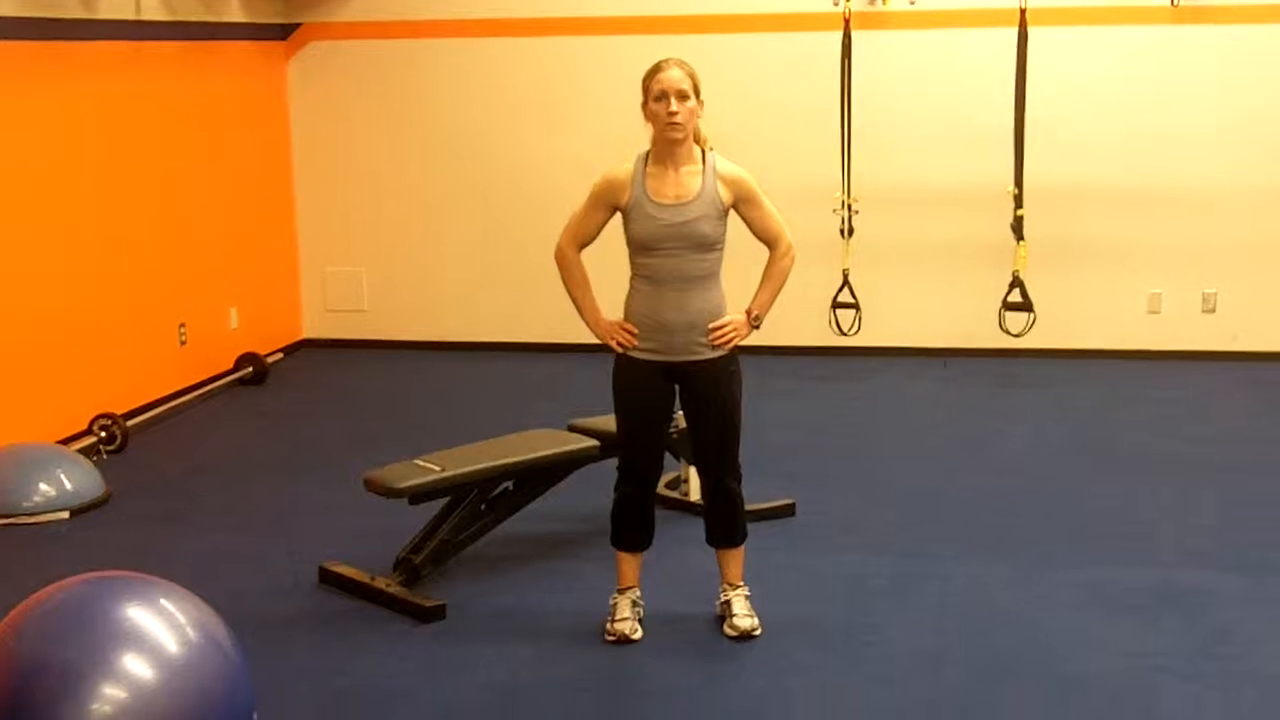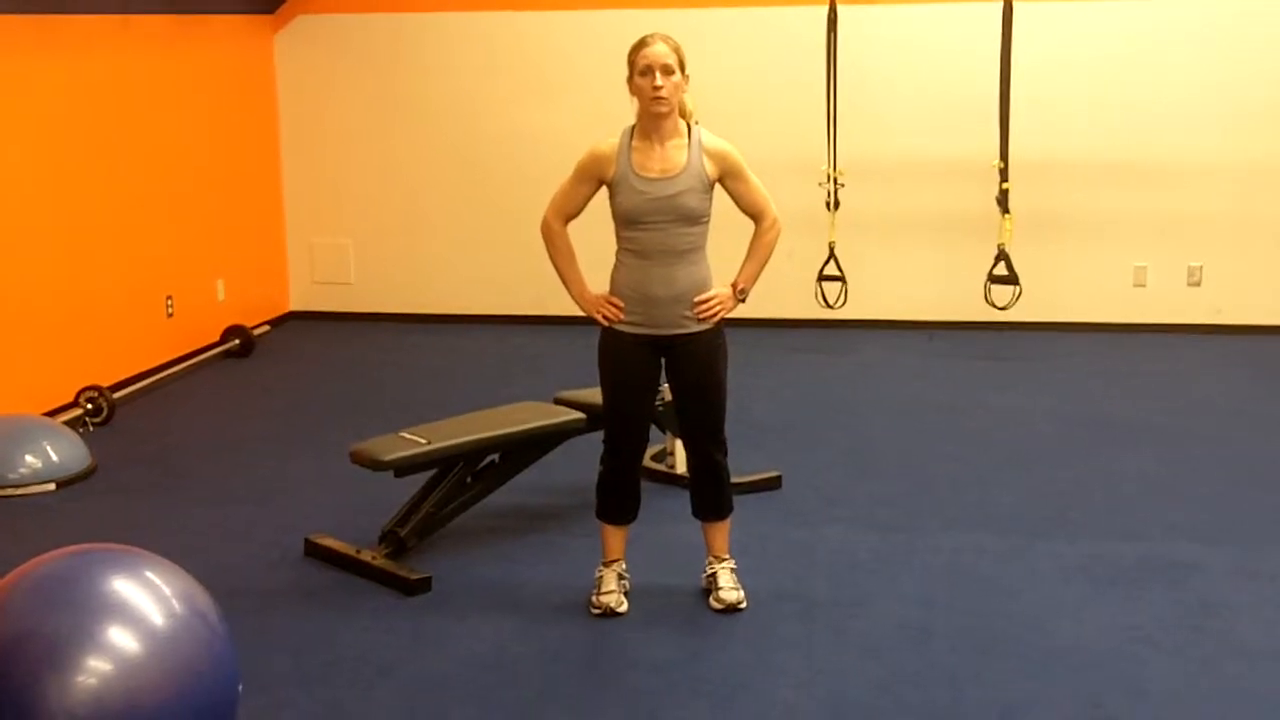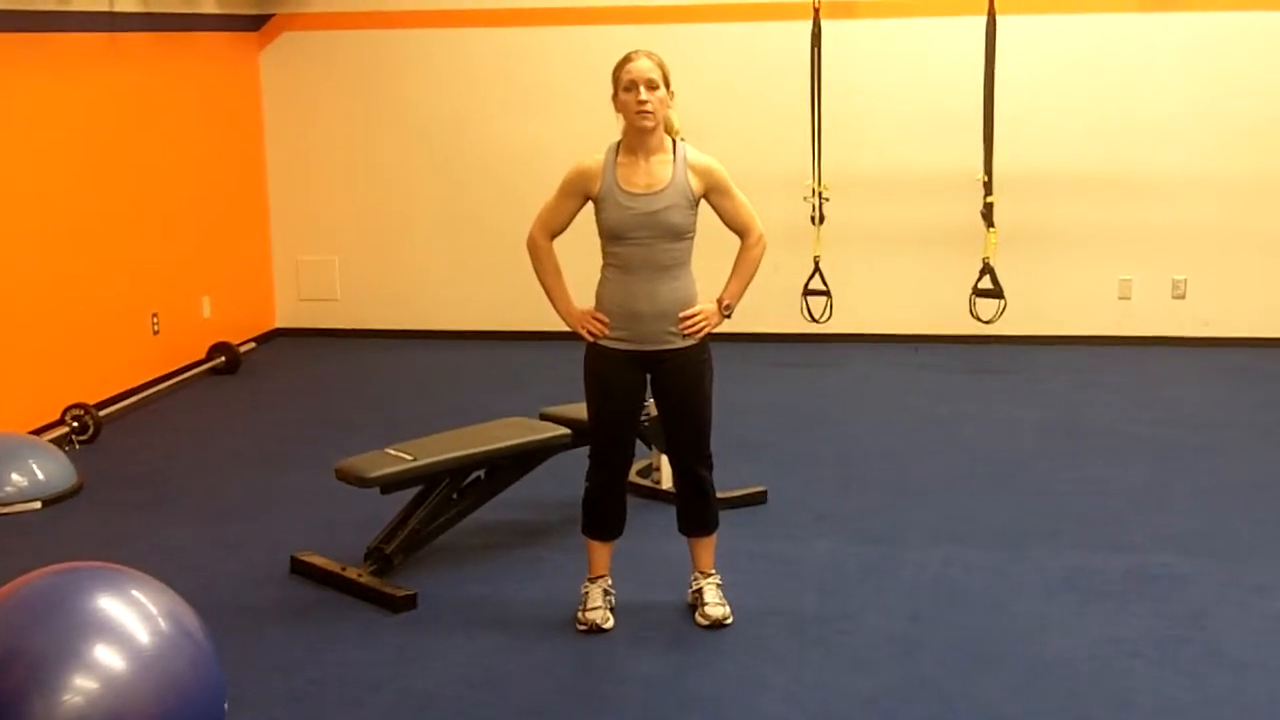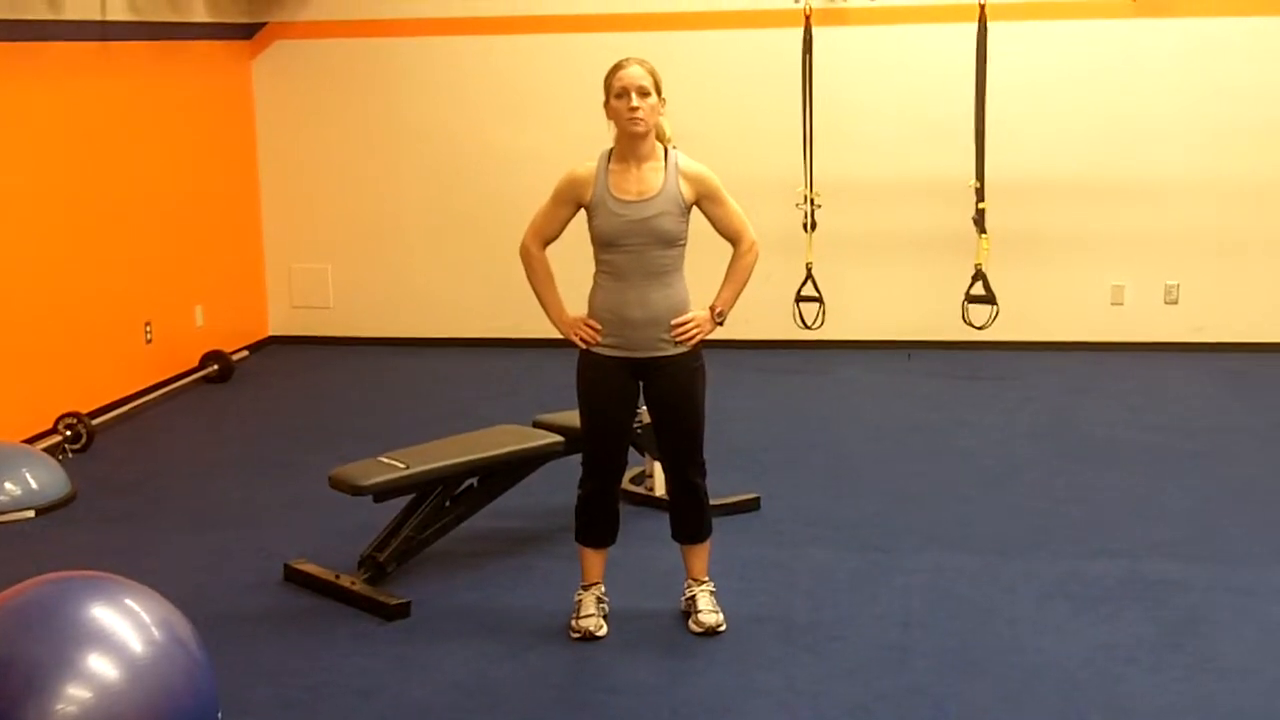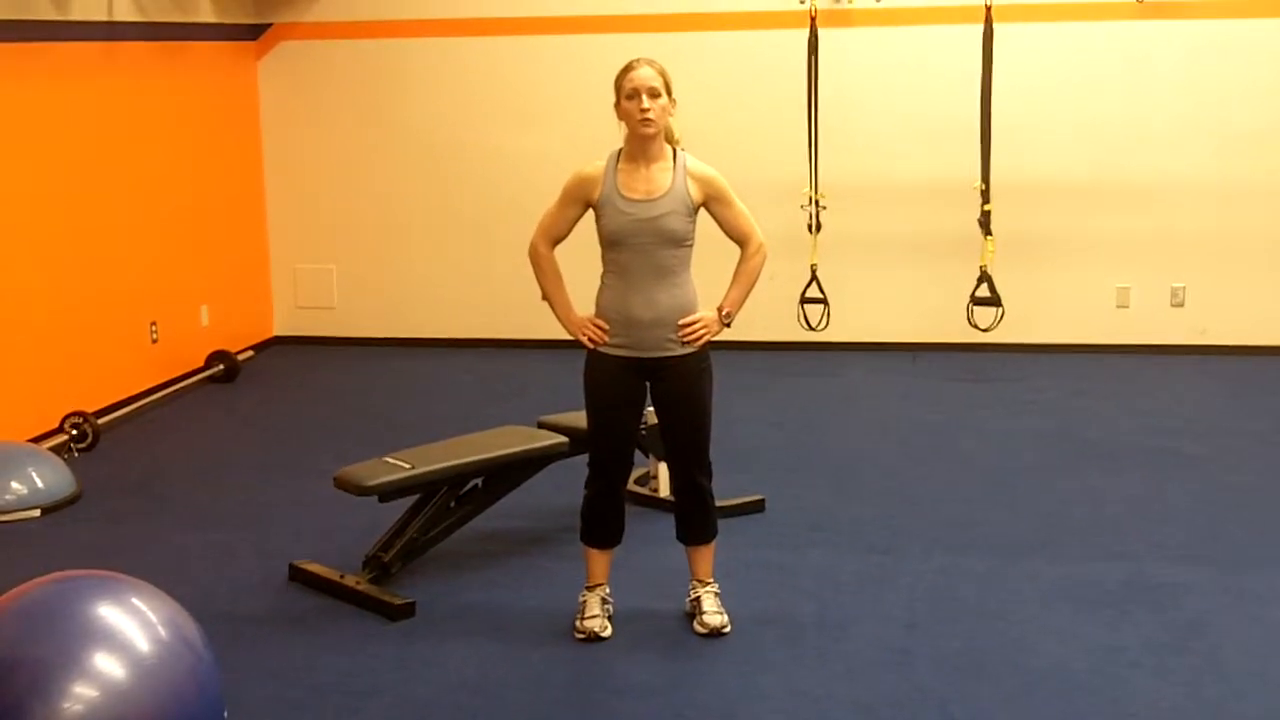
dt=1s
person 1, frame 1
left shoulder: (728, 178)
right shoulder: (621, 181)
left elbow: (783, 248)
right elbow: (567, 248)
left wrist: (753, 317)
right wrist: (596, 320)
left hip: (710, 353)
right hip: (641, 355)
left knee: (721, 474)
right knee: (637, 475)
left ankle: (734, 592)
right ankle: (627, 596)
person 1, frame 2
left shoulder: (714, 153)
right shoulder: (607, 156)
left elbow: (768, 222)
right elbow: (554, 222)
left wrist: (738, 290)
right wrist: (582, 295)
left hip: (696, 327)
right hip: (627, 329)
left knee: (707, 447)
right knee: (622, 448)
left ankle: (720, 565)
right ankle: (612, 569)
person 1, frame 3
left shoulder: (698, 168)
right shoulder: (592, 172)
left elbow: (753, 237)
right elbow: (539, 238)
left wrist: (723, 306)
right wrist: (568, 311)
left hip: (681, 342)
right hip: (613, 344)
left knee: (692, 463)
right knee: (608, 464)
left ankle: (705, 581)
right ankle: (597, 585)
person 1, frame 4
left shoulder: (690, 176)
right shoulder: (584, 179)
left elbow: (746, 244)
right elbow: (532, 246)
left wrist: (716, 312)
right wrist: (561, 317)
left hip: (674, 349)
right hip: (605, 351)
left knee: (686, 470)
right knee: (601, 471)
left ankle: (699, 588)
right ankle: (591, 593)
person 1, frame 5
left shoulder: (698, 177)
right shoulder: (592, 179)
left elbow: (754, 246)
right elbow: (541, 246)
left wrist: (724, 314)
right wrist: (568, 317)
left hip: (681, 350)
right hip: (613, 352)
left knee: (692, 470)
right knee: (607, 471)
left ankle: (704, 590)
right ankle: (596, 594)
